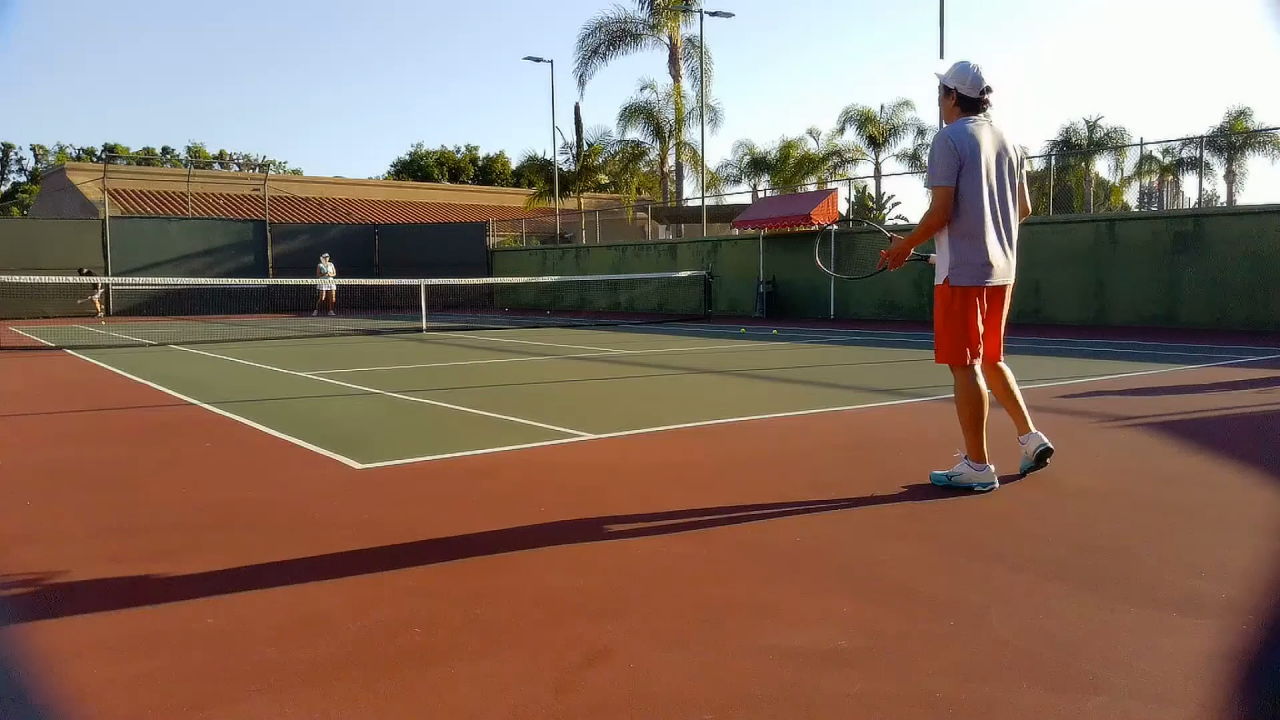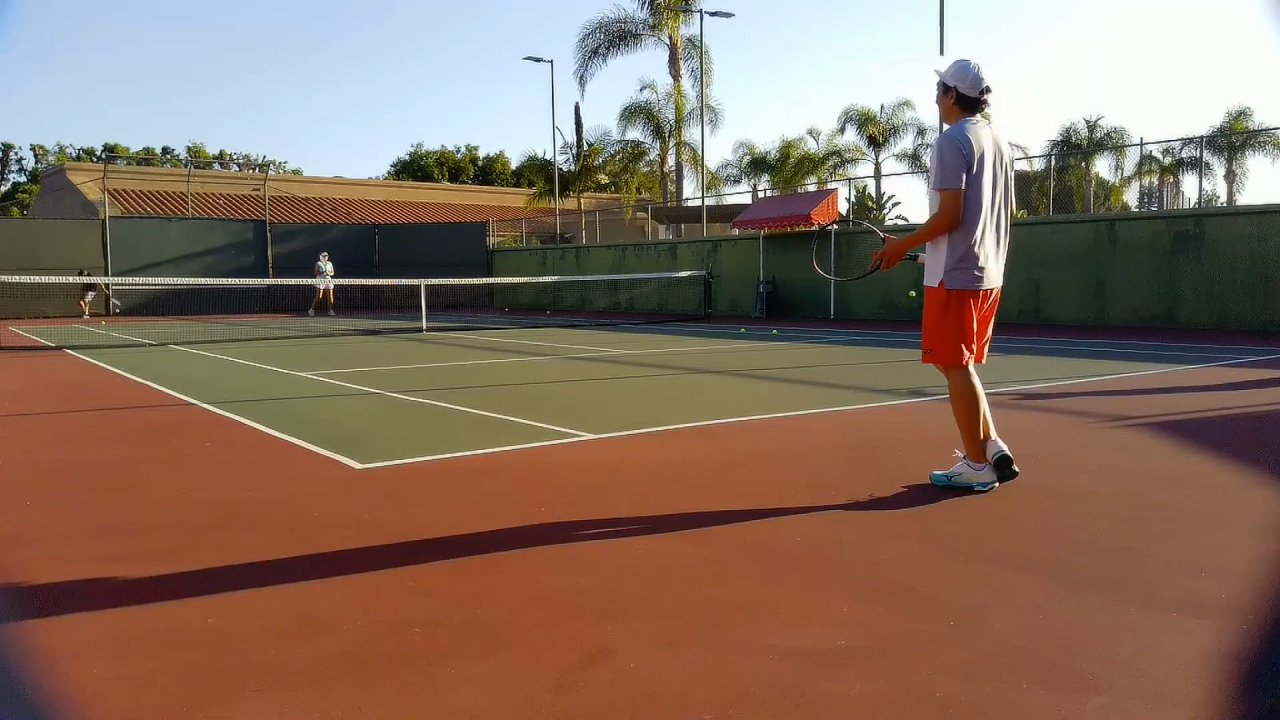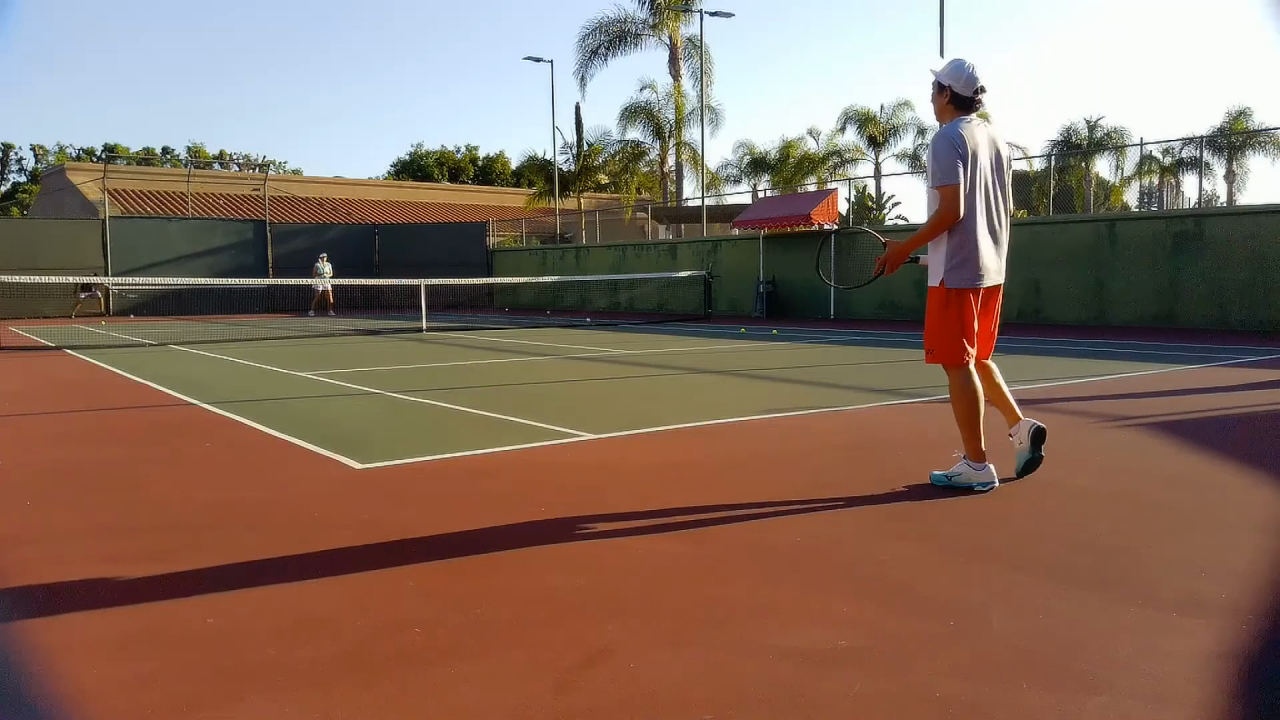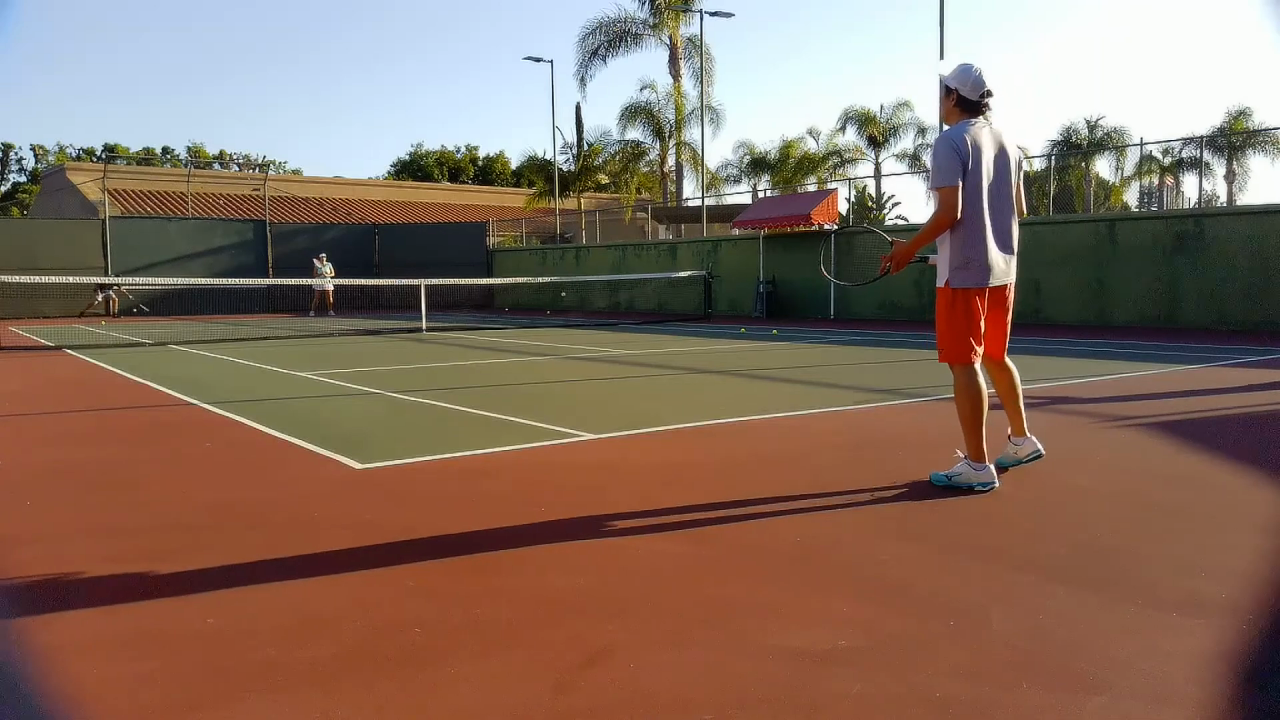
dt=0.3s
person 1, frame 1
left shoulder: (949, 138)
right shoulder: (1007, 142)
left elbow: (941, 211)
right elbow: (1024, 208)
left wrist: (905, 245)
left hip: (963, 271)
right hip: (1001, 269)
left knee: (965, 365)
right knee: (989, 360)
left ankle: (978, 466)
right ankle: (1031, 437)
person 1, frame 2
left shoulder: (953, 139)
right shoulder: (999, 141)
left elbow: (950, 213)
right elbow: (1009, 210)
left wrist: (902, 245)
left hip: (954, 273)
right hip: (988, 271)
left knee: (956, 366)
right knee: (964, 364)
left ankle: (975, 465)
right ankle: (993, 447)
person 1, frame 3
left shoulder: (948, 138)
right shoulder: (995, 139)
left elbow: (950, 211)
right elbow: (1007, 207)
left wrist: (905, 247)
left hip: (955, 272)
right hip: (990, 268)
left knee: (958, 365)
right knee: (976, 358)
left ankle: (977, 466)
right ankle: (1022, 426)
person 1, frame 4
left shoulder: (952, 141)
right shoulder: (1007, 144)
left elbow: (949, 211)
right elbow: (1019, 209)
left wrist: (909, 248)
left hip: (964, 271)
right hip: (1003, 268)
left knee: (964, 364)
right knee: (995, 357)
left ankle: (977, 466)
right ankle: (1023, 440)
